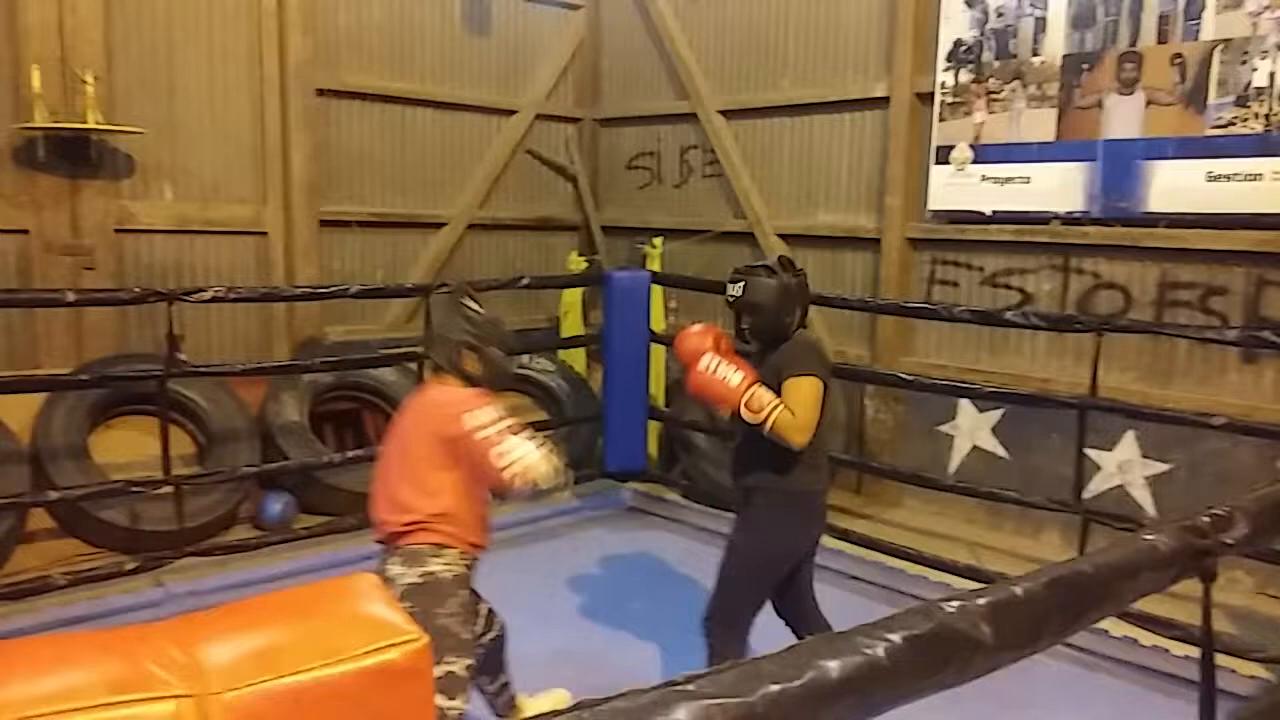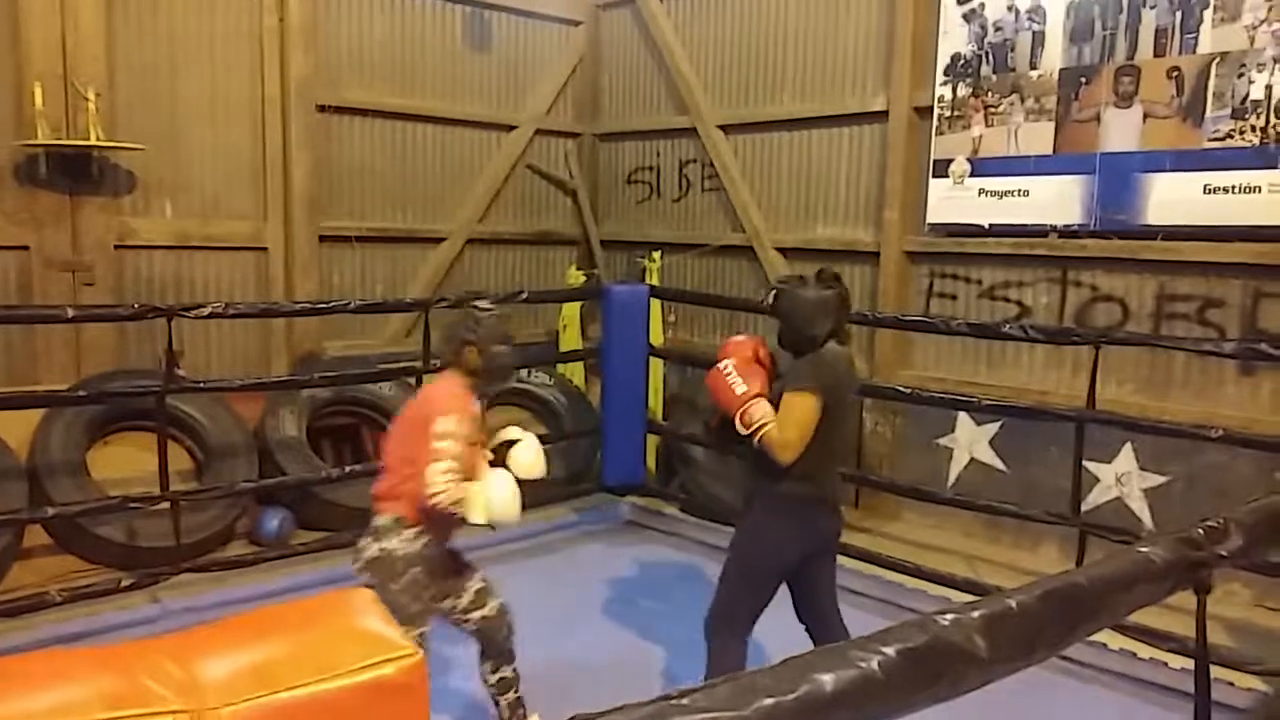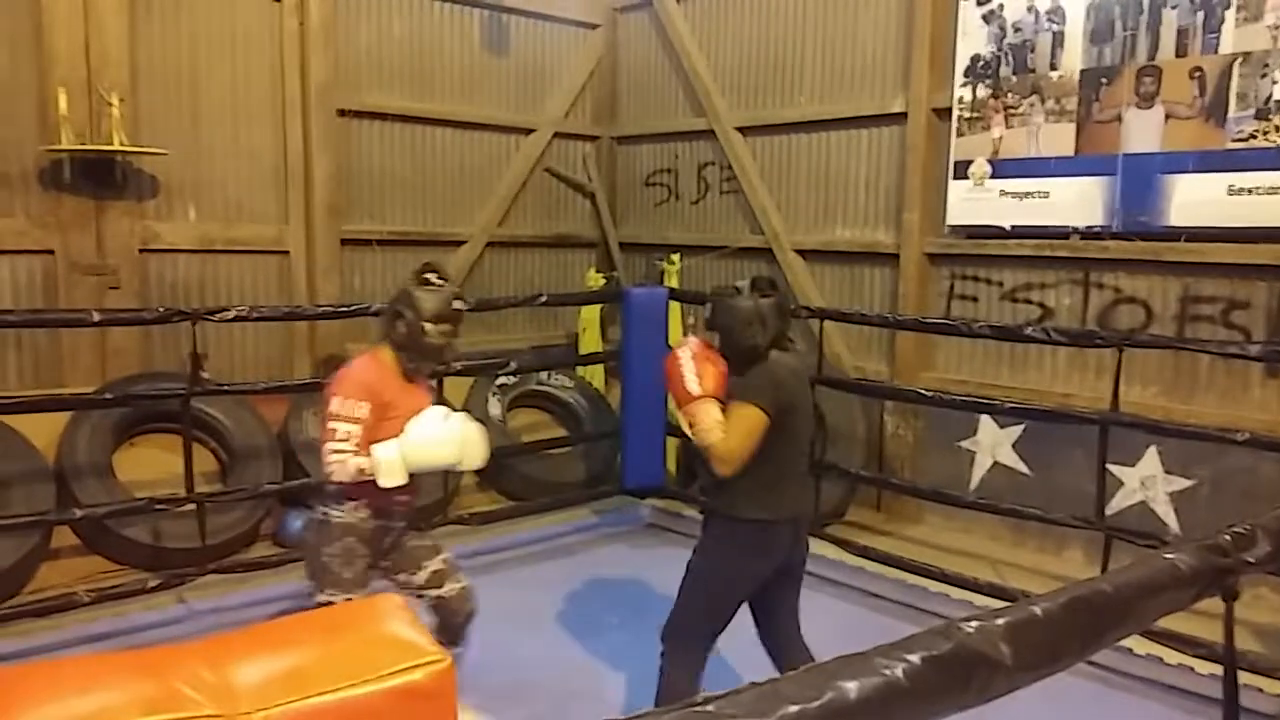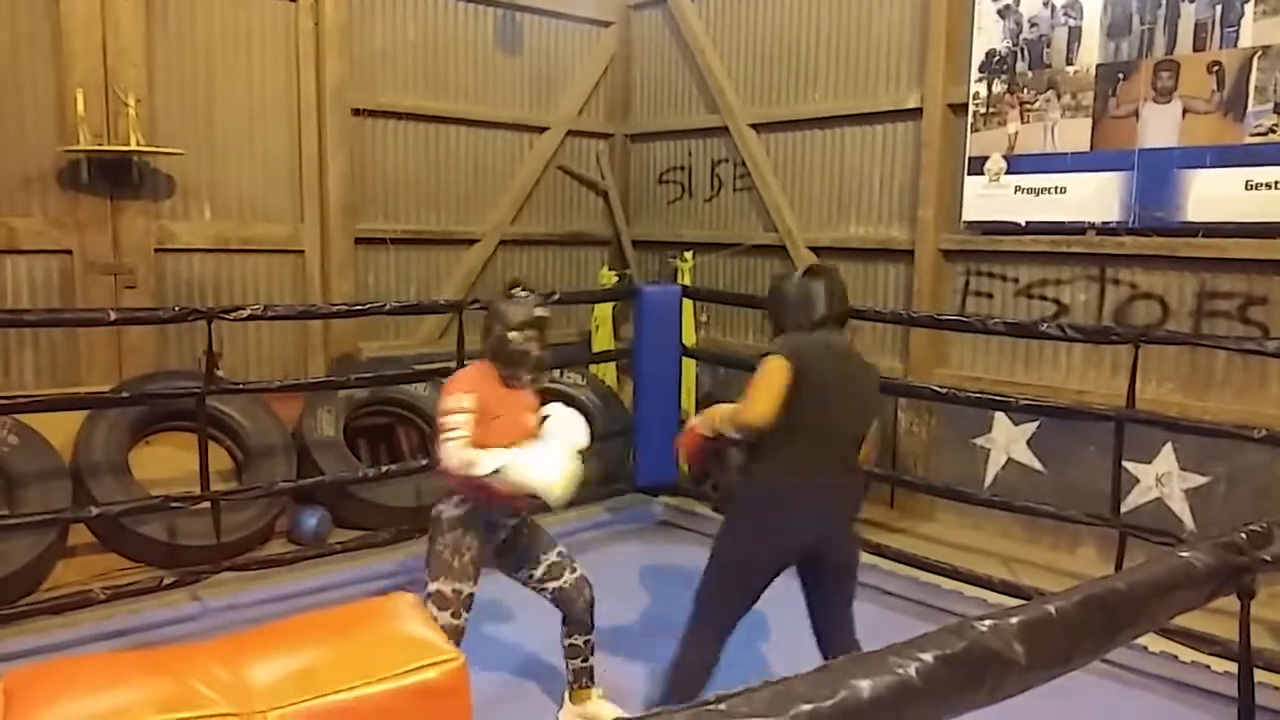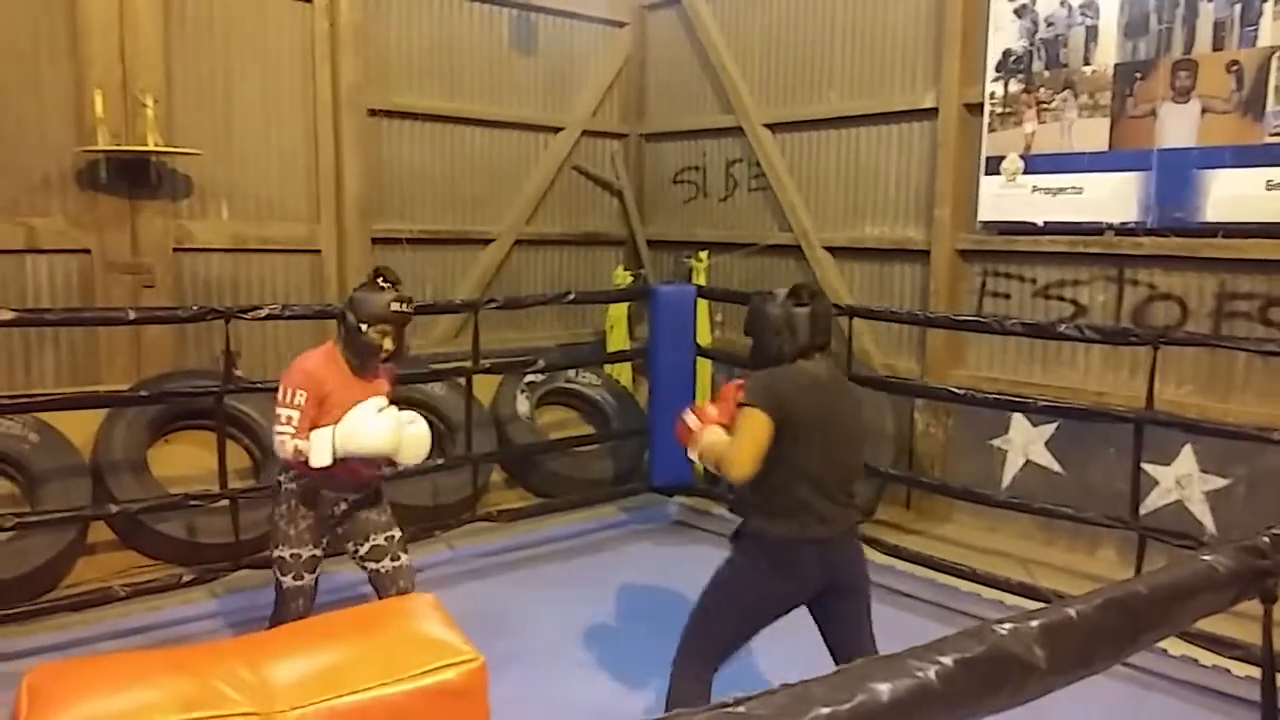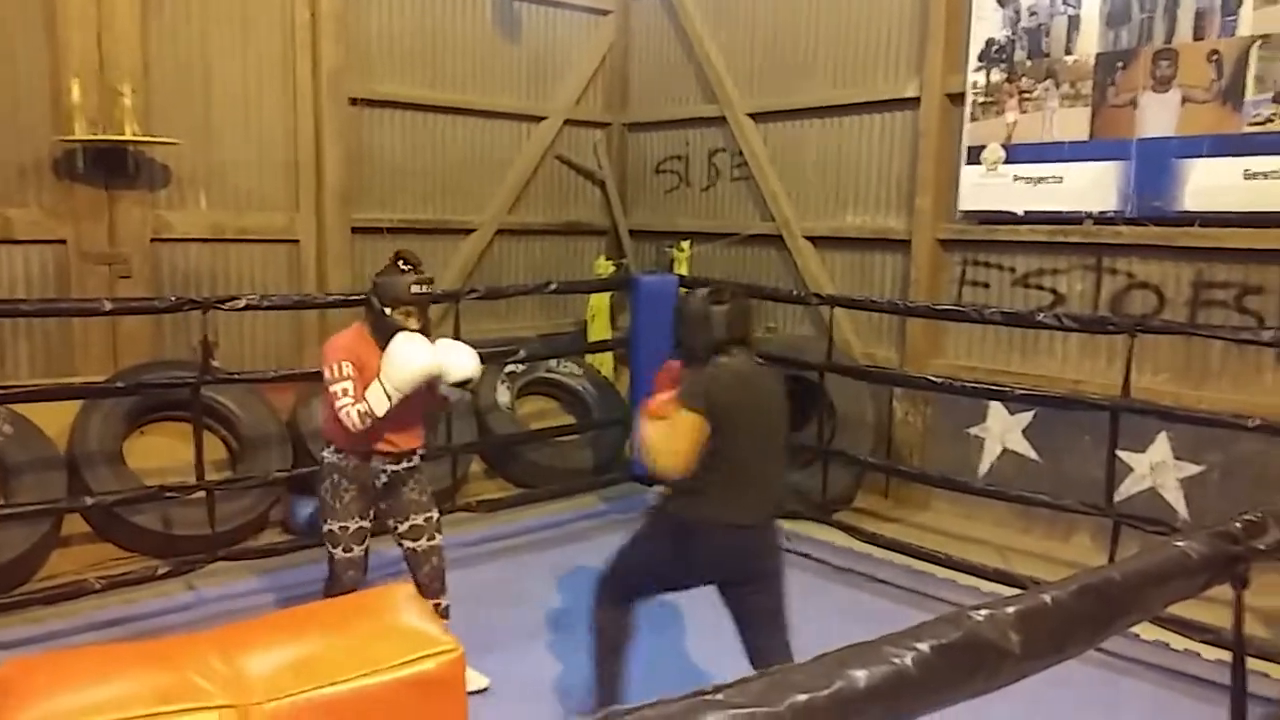
dt=0.7s
person 1, frame 1
left shoulder: (801, 353)
right shoulder: (771, 351)
left elbow: (796, 433)
right elbow: (750, 421)
left wrist: (742, 390)
right wrist: (716, 374)
left hip: (781, 506)
right hip: (788, 502)
left knee: (725, 622)
right knee: (798, 607)
person 1, frame 2
left shoulder: (813, 369)
right shoulder: (834, 363)
left elbow: (784, 448)
left wrist: (748, 401)
right wrist: (765, 389)
left hip: (784, 509)
right hip: (820, 511)
left knee: (726, 623)
right knee: (822, 617)
person 1, frame 3
left shoulder: (762, 381)
right shoulder: (788, 369)
left elbow: (723, 462)
left wrist: (697, 398)
right wrist: (710, 394)
left hip: (742, 533)
right hip: (788, 532)
left knee: (683, 645)
right knee: (785, 640)
person 1, frame 4
left shoulder: (791, 350)
right shoulder: (866, 375)
left elbow: (754, 415)
left wrist: (711, 420)
left hip: (770, 506)
right hip: (834, 516)
left knee: (708, 627)
right knee: (838, 639)
person 1, frame 5
left shoulder: (771, 387)
right shoulder: (846, 391)
left elbow: (738, 468)
left wrist: (709, 437)
left hip: (776, 552)
right hip: (842, 550)
left knee: (694, 658)
person 1, frame 6
left shoulder: (703, 383)
right shoulder: (770, 382)
left elbow: (667, 463)
left wrist: (652, 424)
left hip: (690, 530)
right hip: (755, 537)
left knee: (612, 593)
right knee: (773, 655)
left ankle: (606, 710)
person 2, frame 1
left shoulder: (420, 406)
right shoulder: (461, 405)
right elbow: (528, 475)
right wrist: (540, 453)
left hip: (421, 572)
right hip: (430, 579)
left knee: (488, 633)
person 2, frame 2
left shoulder: (447, 394)
right shoulder: (451, 400)
right elbow: (438, 491)
left wrist: (502, 462)
right wrist: (484, 501)
left hip: (426, 544)
right hip: (398, 549)
left knee: (494, 622)
person 2, frame 3
left shoulder: (417, 376)
right shoulder: (361, 379)
right elbow: (339, 467)
left wrist: (450, 448)
right wrist: (412, 453)
left hip: (394, 519)
right hip: (348, 522)
left knee: (458, 603)
person 2, frame 4
left shoulder: (523, 388)
right shoulder: (467, 383)
right elbow: (453, 457)
right wrist: (497, 464)
left hip: (513, 520)
right hip: (465, 517)
left knee: (577, 594)
right knee: (442, 631)
person 2, frame 5
left shoulder: (380, 368)
right shoulder: (310, 371)
right elbow: (285, 444)
left wrist: (399, 429)
right wrist: (341, 441)
left hip: (362, 494)
right hip: (307, 496)
left knee: (399, 586)
right knee: (294, 607)
person 2, frame 6
left shoulder: (419, 346)
right shoulder: (343, 346)
left elbow: (428, 408)
right elbow: (351, 419)
left wrist: (445, 380)
right wrist: (392, 383)
left hip: (404, 468)
right hip: (350, 467)
left knee: (430, 564)
right knee: (346, 577)
